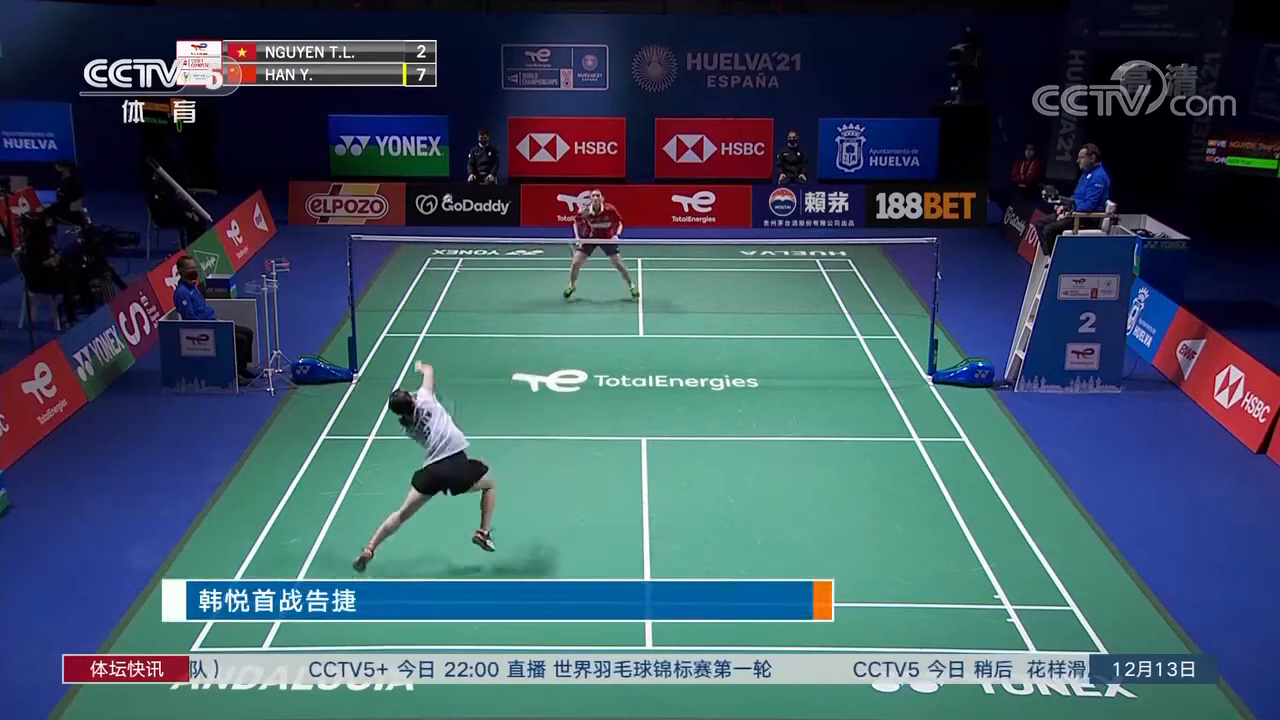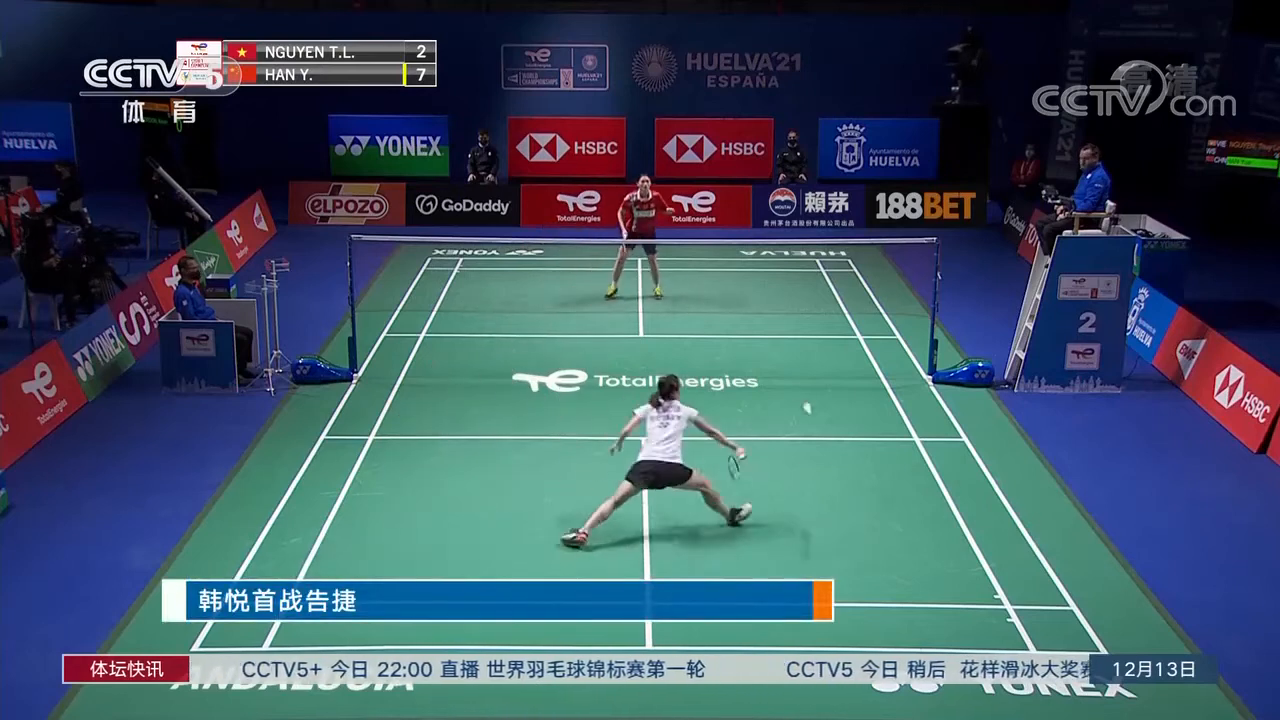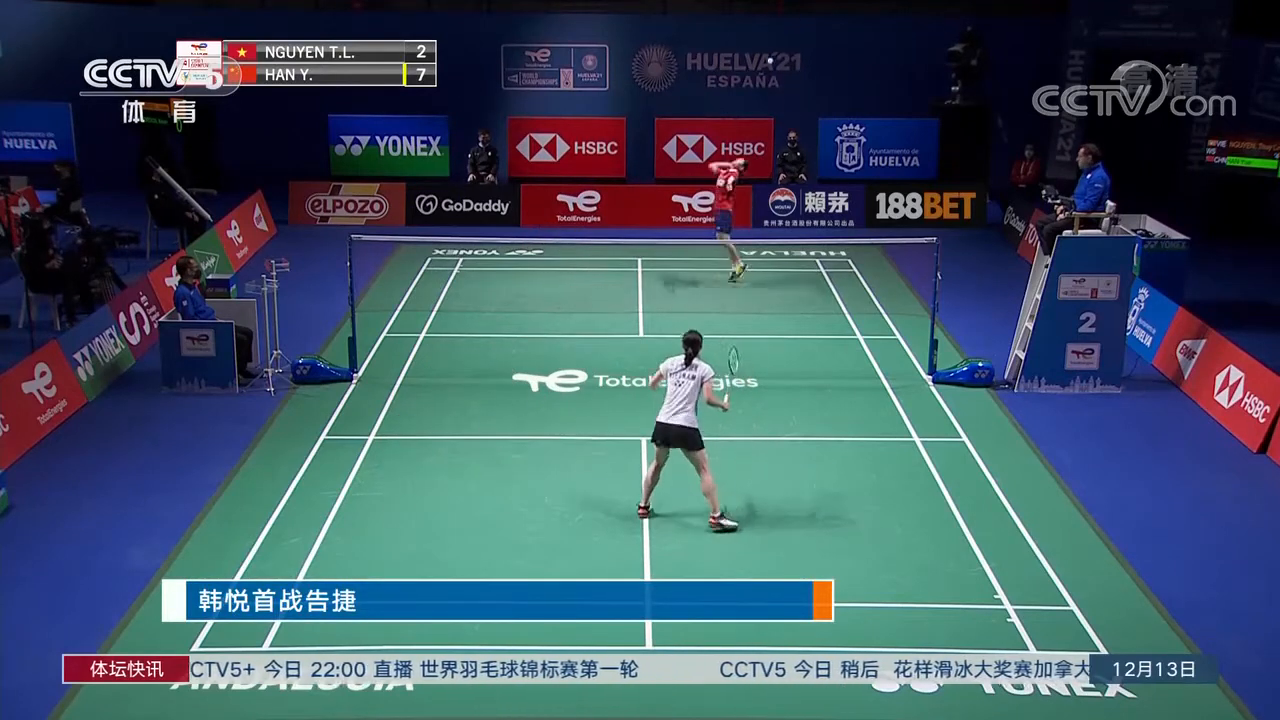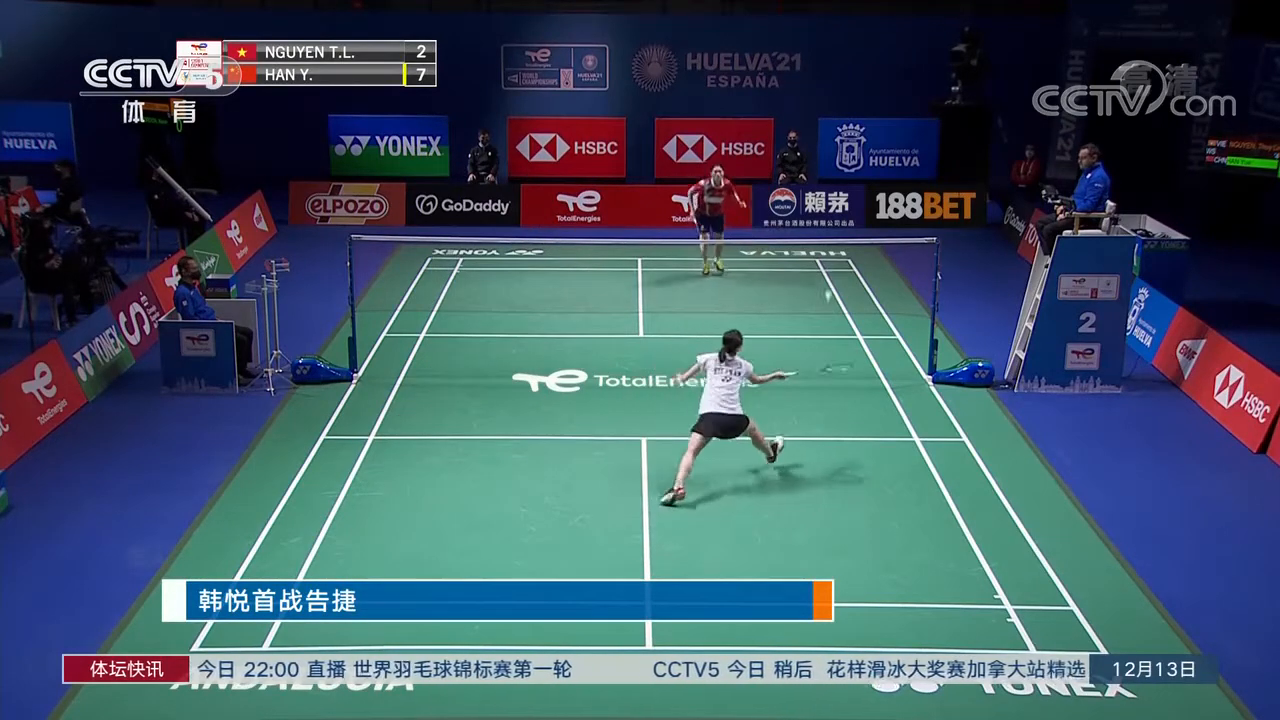
dt=1s
person 1, frame 1
left shoulder: (408, 427)
right shoulder: (426, 399)
right elbow: (428, 373)
right wrist: (423, 368)
left hip: (433, 470)
right hip: (458, 463)
left knee: (403, 513)
right knee: (489, 485)
left ankle: (369, 551)
right ankle: (483, 533)
person 1, frame 2
left shoulder: (647, 409)
right shoulder: (687, 410)
left elbow: (626, 431)
right elbow: (711, 431)
left wrist: (617, 445)
right wrist: (734, 447)
left hip: (645, 465)
right hip: (671, 467)
left knee: (615, 501)
right knee: (705, 485)
left ankle: (582, 534)
right ankle: (730, 515)
person 1, frame 3
left shoulder: (670, 363)
right shoulder: (704, 369)
left elbow: (651, 384)
right elbow: (709, 399)
left wrist: (663, 381)
right wrist: (724, 405)
left hip: (663, 424)
right hip: (686, 427)
left knee: (657, 464)
right knee: (703, 471)
left ankle: (644, 506)
right ankle: (716, 516)
person 1, frame 4
left shoulder: (709, 359)
right shoulder: (744, 365)
left elbow: (686, 377)
right elbow: (756, 380)
left wrist: (679, 379)
right wrist: (775, 375)
left hip: (709, 416)
right hip: (734, 417)
left knee: (691, 453)
right knee: (754, 430)
left ankle: (678, 489)
right ankle: (771, 452)
